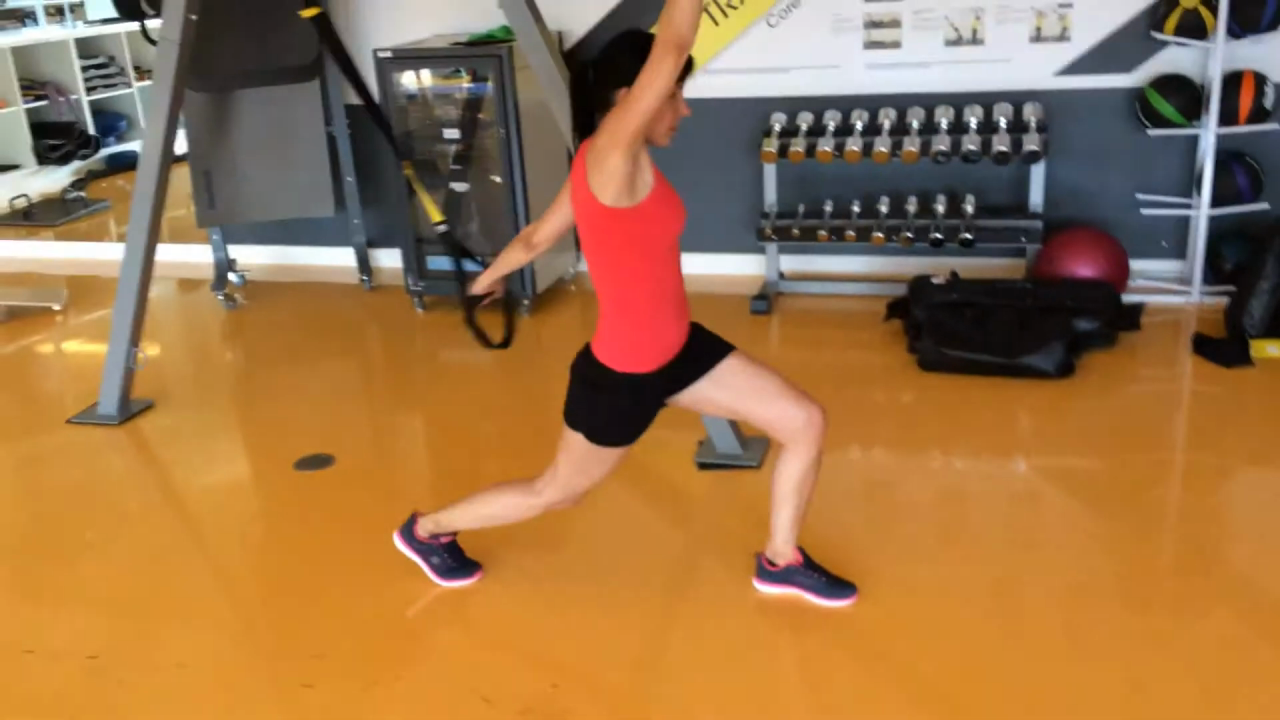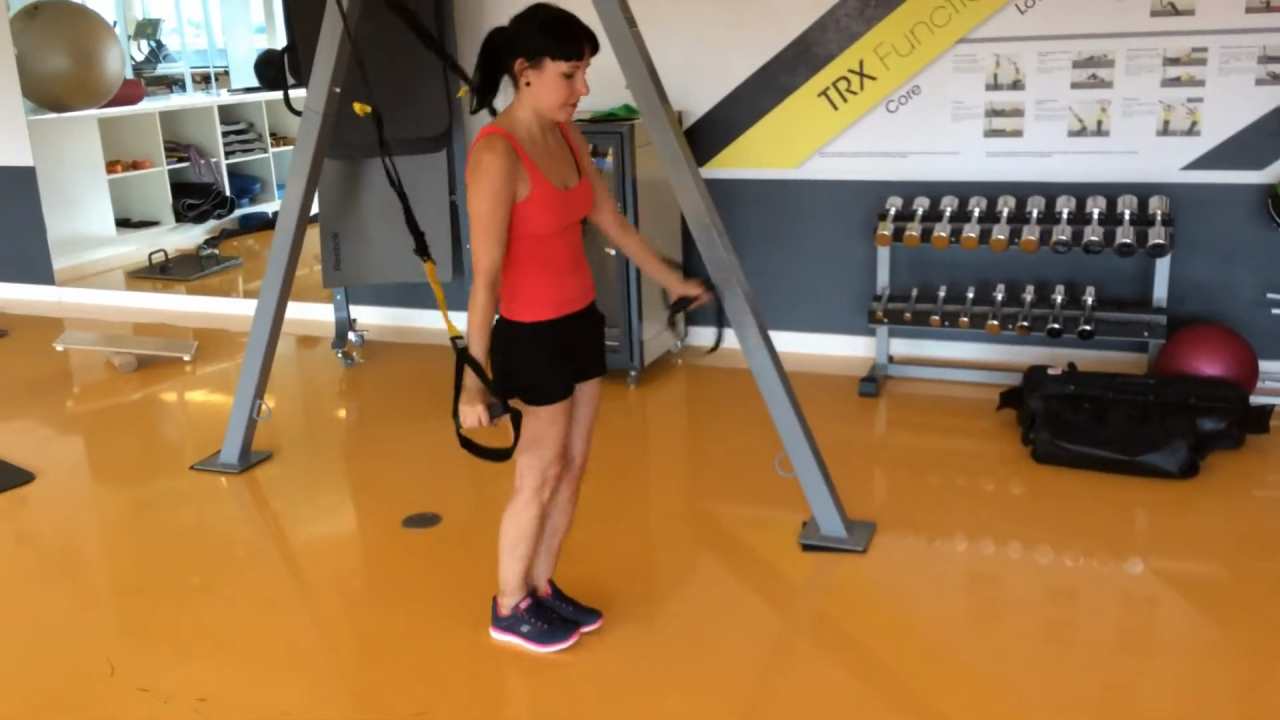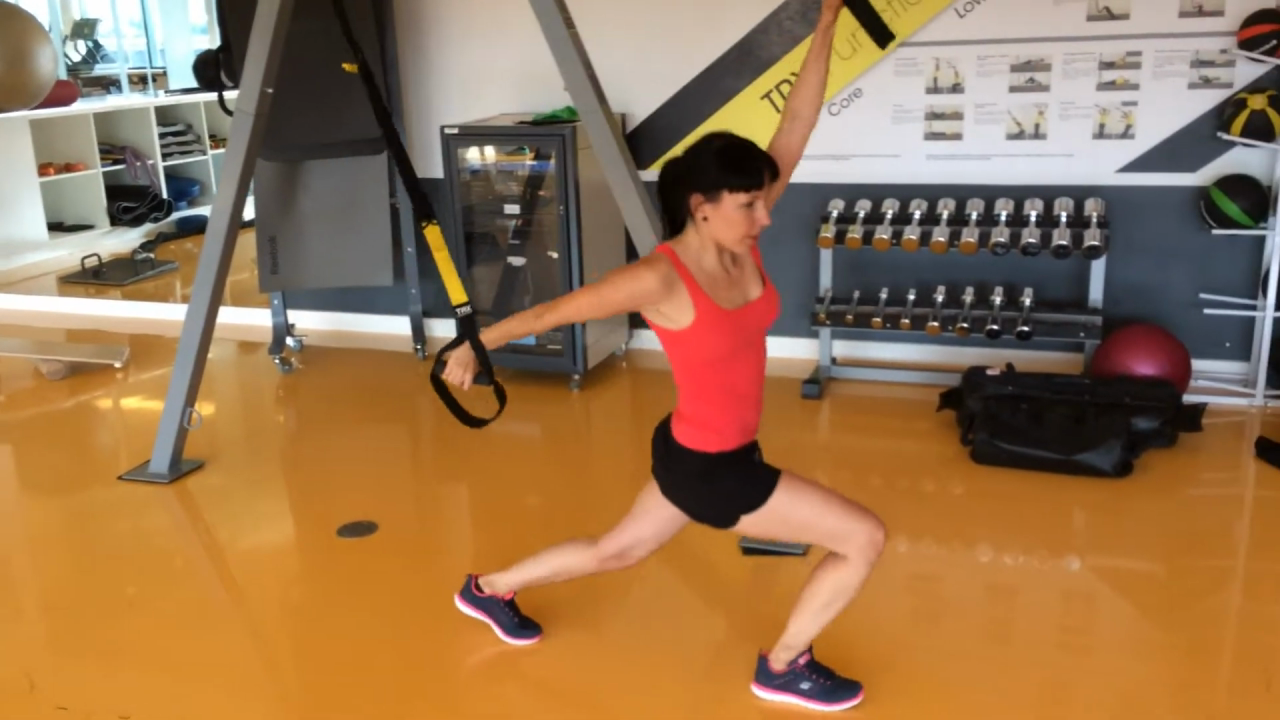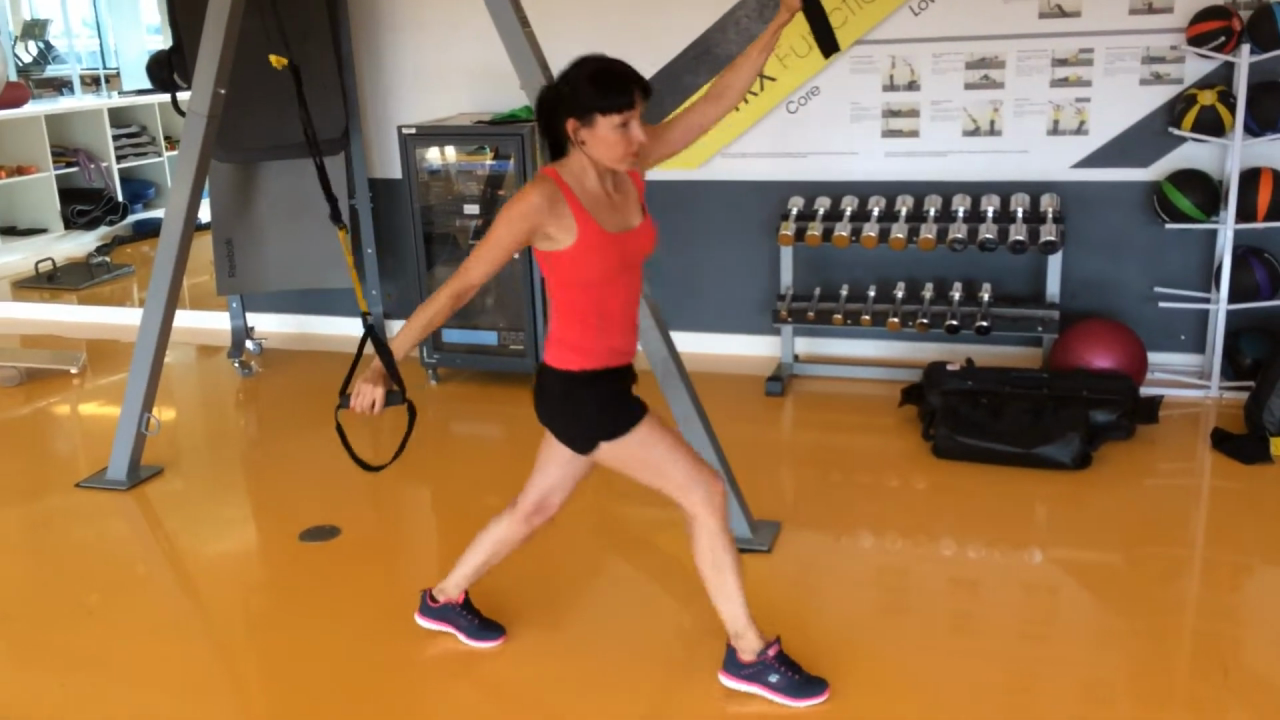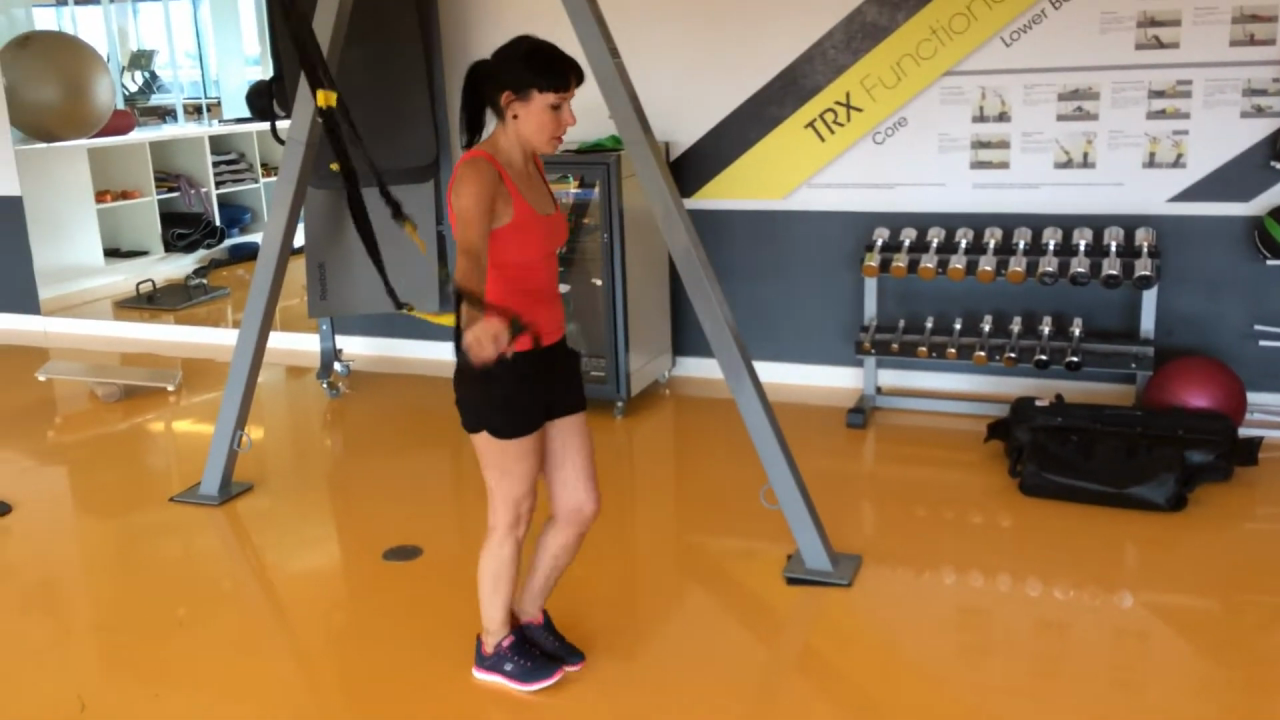
dt=1s
person 1, frame 1
left shoulder: (596, 171)
right shoulder: (610, 155)
left elbow: (534, 236)
left wrist: (490, 277)
left hip: (674, 345)
right hip: (622, 373)
left knee: (805, 423)
right knee: (558, 490)
left ankle: (781, 560)
right ankle: (425, 530)
person 1, frame 2
left shoulder: (563, 135)
right shoulder: (495, 153)
left elbow: (609, 216)
right elbow: (486, 272)
left wrist: (667, 276)
right wrist: (477, 379)
left hip: (579, 324)
right hip: (531, 338)
left knee: (570, 472)
right knee: (540, 482)
left ankle: (540, 590)
right ankle: (509, 608)
person 1, frame 3
left shoulder: (738, 241)
right shoulder: (660, 279)
left elbow: (796, 129)
right elbow: (552, 311)
right wrist: (473, 347)
left hip: (719, 456)
right hip: (705, 468)
left knee: (616, 549)
right knee: (864, 539)
left ankle: (487, 591)
right ankle: (783, 666)
person 1, frame 4
left shoulder: (627, 166)
right shoulder: (542, 200)
left elbow: (714, 104)
right elbow: (460, 285)
right wrist: (386, 360)
left hip: (603, 378)
right hip: (579, 389)
left knee: (535, 507)
right knee: (706, 496)
left ankle: (443, 600)
right ankle: (750, 655)
person 1, frame 5
left shoulder: (528, 168)
right shoulder: (478, 175)
right elbow: (472, 260)
right wrist: (483, 318)
left hip: (551, 360)
right hip: (501, 373)
left knee: (581, 508)
right knee: (511, 519)
left ankle: (527, 616)
right ankle: (496, 647)
